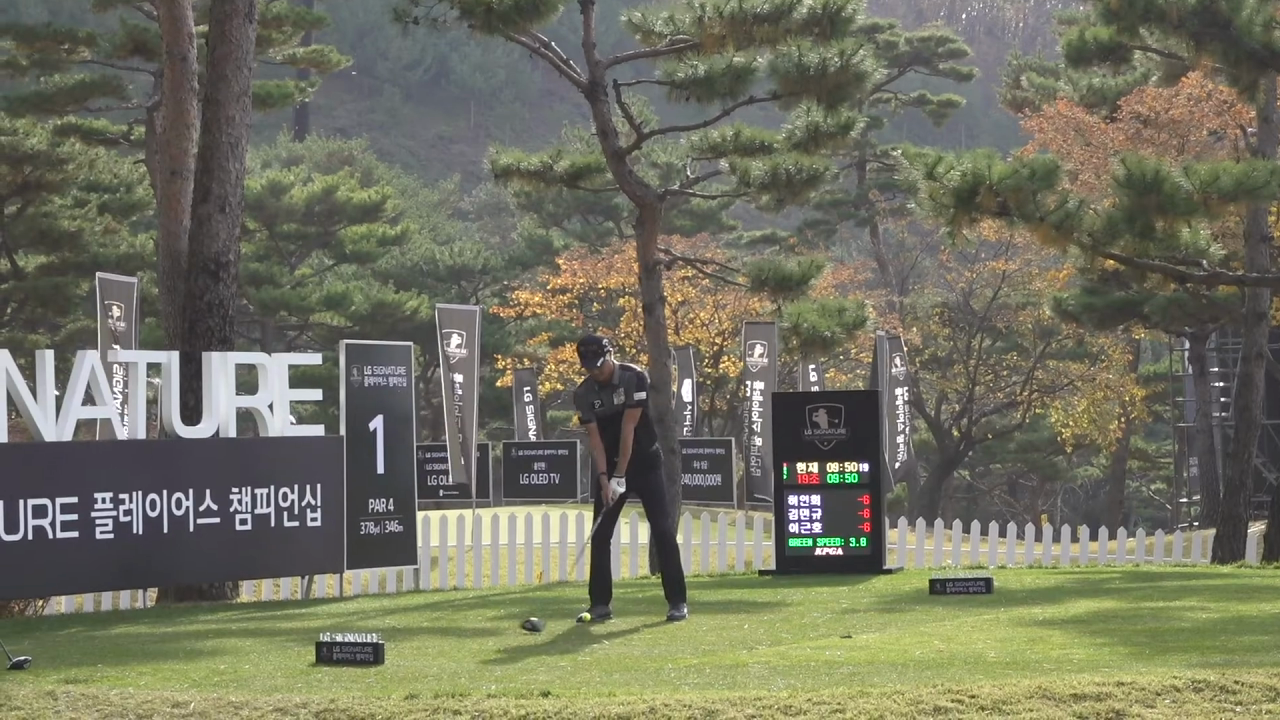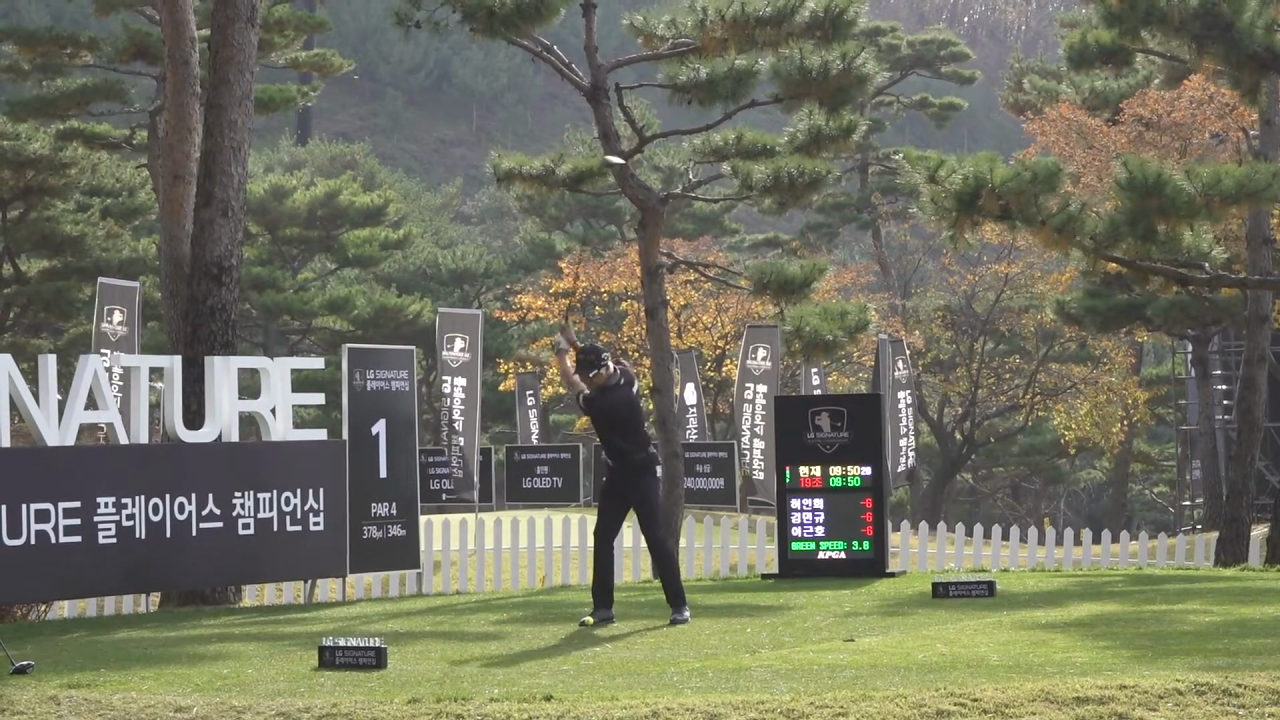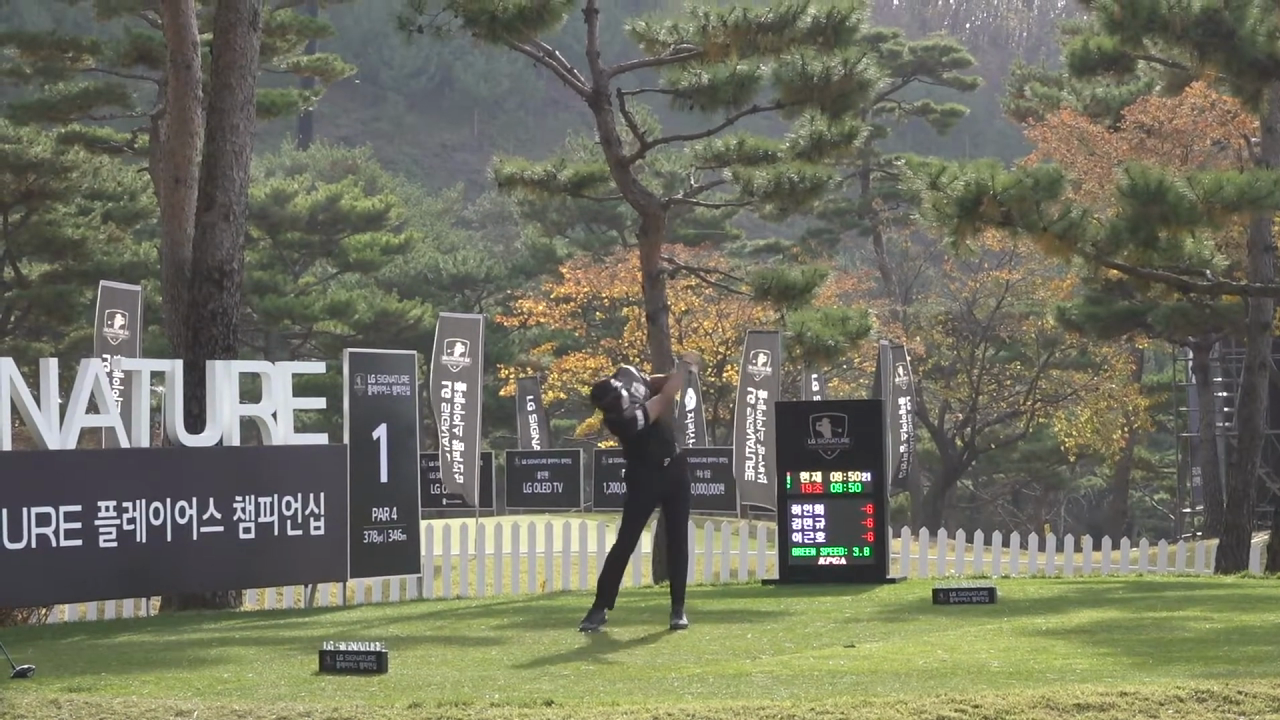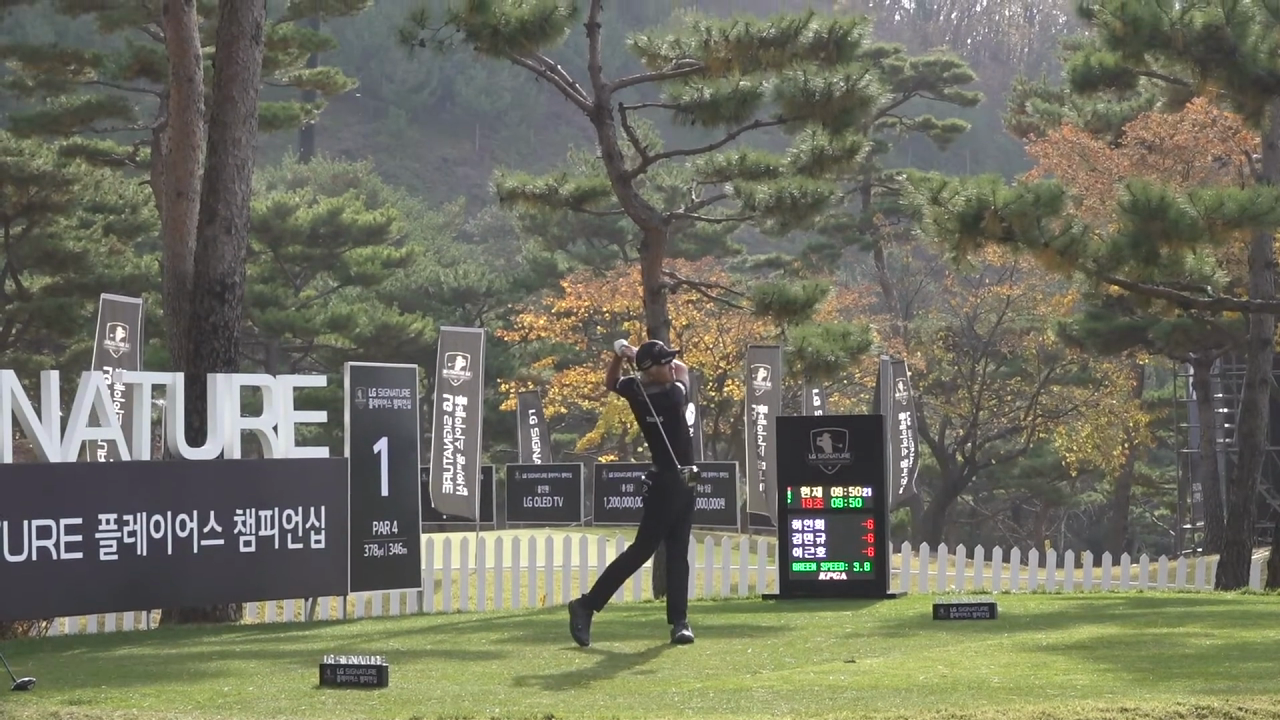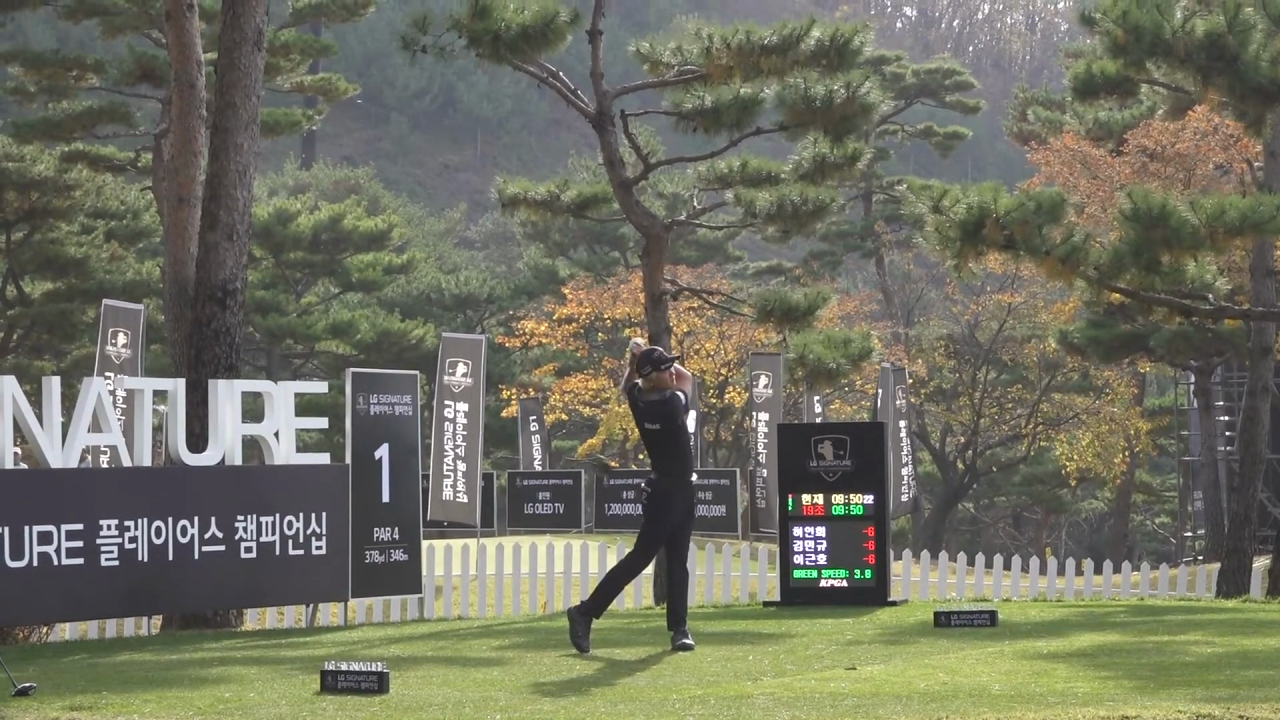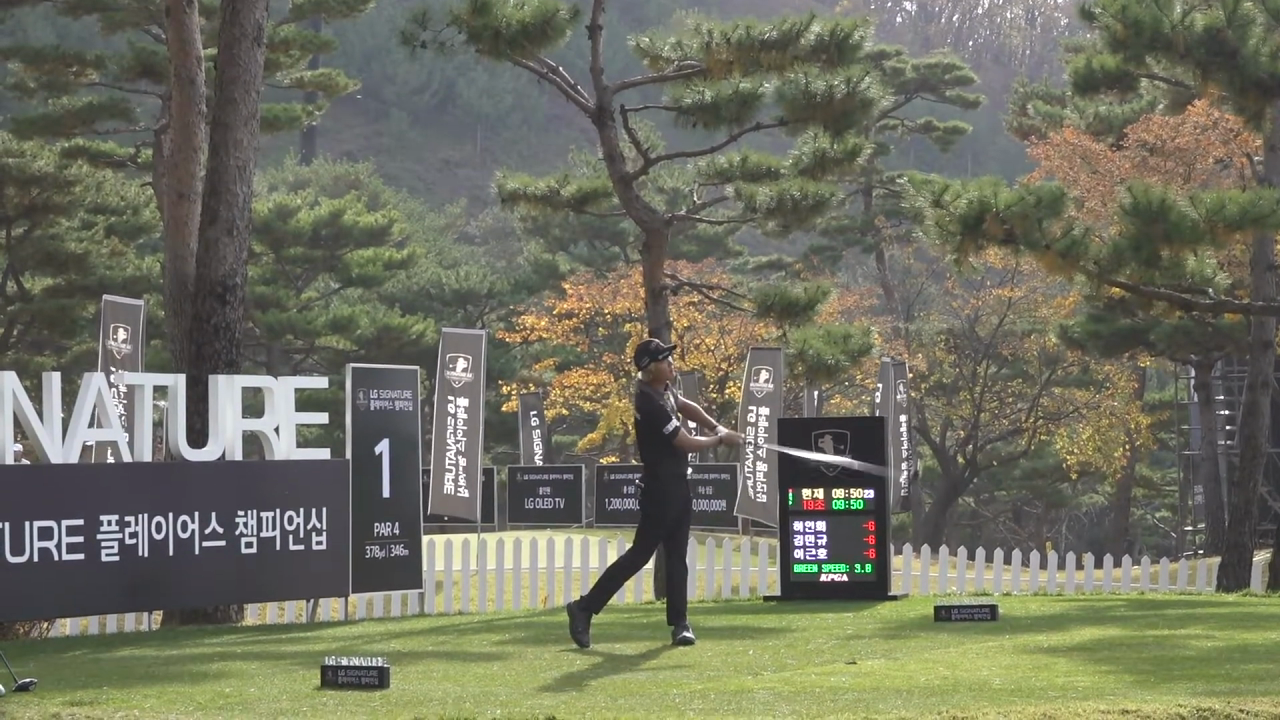
dt=0.7s
person 1, frame 1
left shoulder: (634, 378)
right shoulder: (583, 393)
left elbow: (628, 429)
right elbow: (594, 438)
left wrist: (620, 475)
right wrist: (604, 479)
left hip: (645, 462)
right hip: (609, 465)
left knee: (663, 531)
right knee: (600, 534)
left ankle: (677, 601)
right ankle: (600, 603)
person 1, frame 2
left shoulder: (601, 401)
right shoulder: (624, 373)
left elbow: (572, 383)
left wrist: (562, 351)
right wrist: (572, 346)
left hip: (640, 471)
right hip: (619, 470)
left knee: (654, 536)
right knee: (603, 537)
left ankle: (679, 605)
right ankle: (603, 607)
person 1, frame 3
left shoulder: (625, 377)
right shoulder: (623, 420)
left elbow: (659, 385)
right elbow: (665, 400)
left wrist: (677, 371)
right wrist: (683, 367)
left hip: (673, 466)
right hip: (644, 476)
left knee: (677, 538)
right knee: (626, 542)
left ankle: (679, 607)
right ankle: (600, 607)
person 1, frame 4
left shoulder: (635, 389)
right shoulder: (672, 395)
left elbow: (610, 382)
right elbow: (684, 369)
left wrist: (620, 355)
right wrist: (639, 356)
left hip: (678, 482)
right hip: (667, 483)
left knee: (678, 554)
right knee: (642, 549)
left ankle: (679, 621)
right ankle: (586, 605)
person 1, frame 5
left shoulder: (637, 396)
right shoulder: (670, 404)
left elbow: (628, 381)
right elbow: (688, 378)
left wrist: (637, 358)
right wrist: (645, 357)
left hip: (680, 489)
right hip: (667, 492)
left knee: (678, 562)
right knee: (640, 557)
left ankle: (678, 628)
right ankle: (585, 612)
person 1, frame 6
left shoulder: (658, 388)
right shoulder: (652, 405)
left elbow: (685, 407)
right elbow: (687, 444)
left wrist: (717, 428)
right wrist: (720, 440)
left hip: (677, 484)
right hip: (661, 488)
left knee: (677, 556)
right knee: (640, 553)
left ankle: (679, 622)
right ankle: (585, 607)
